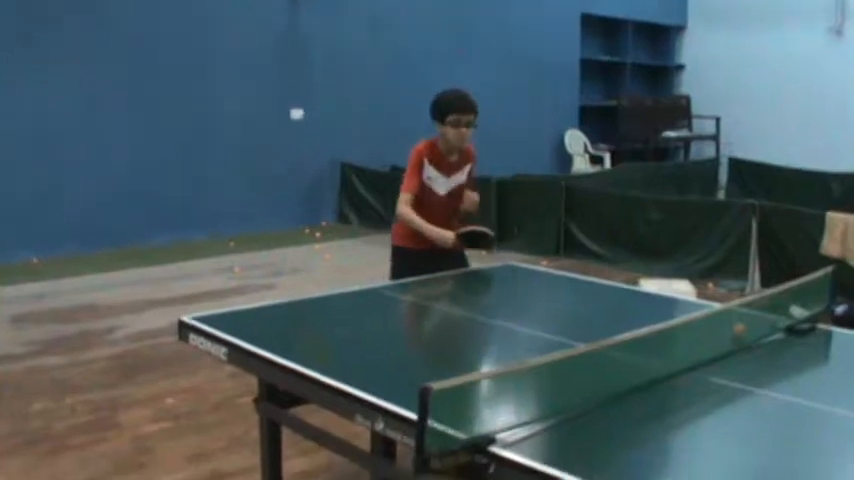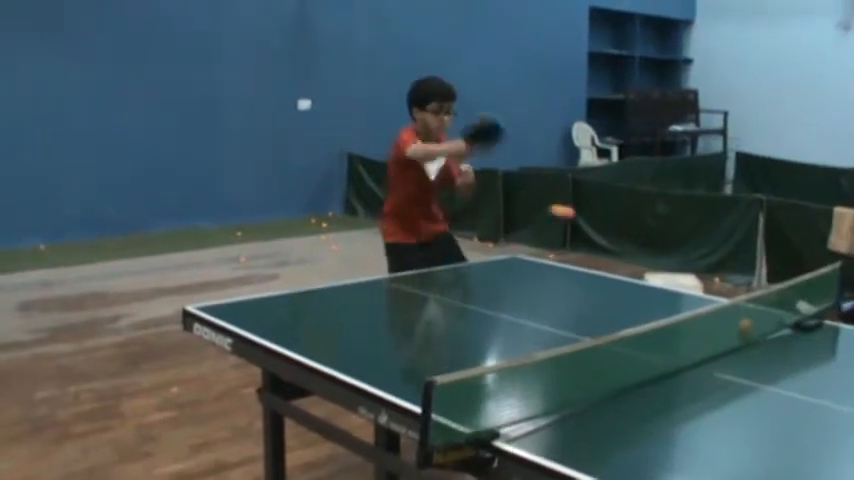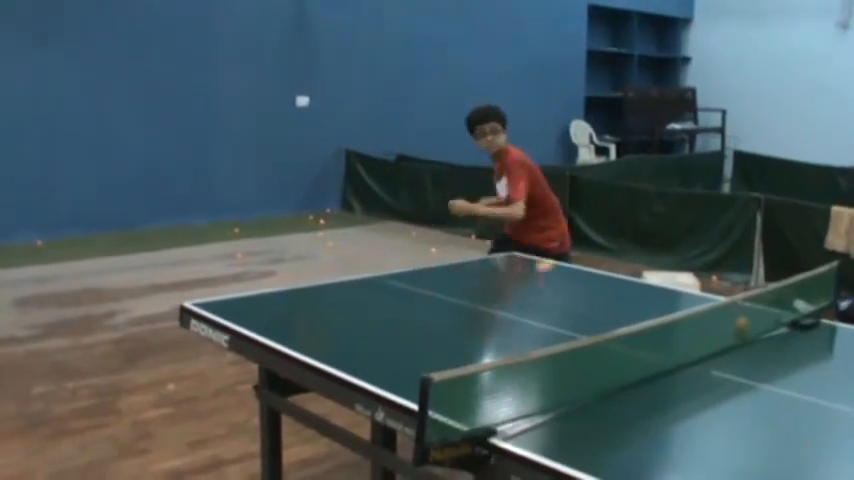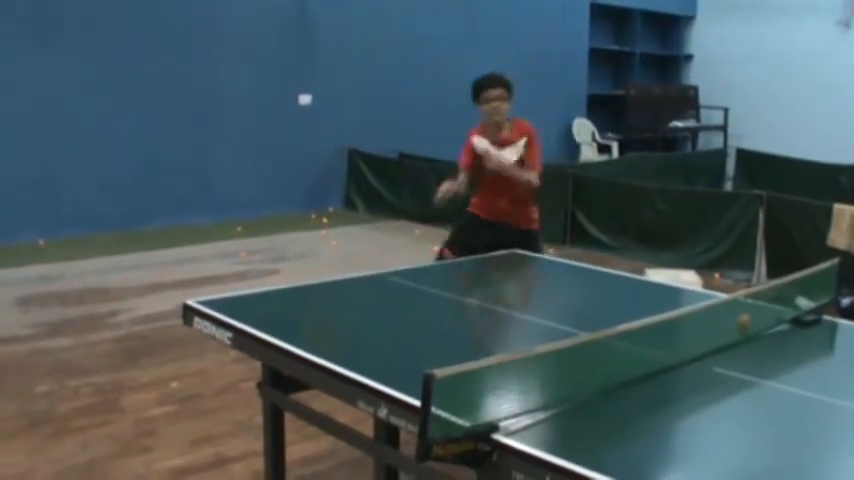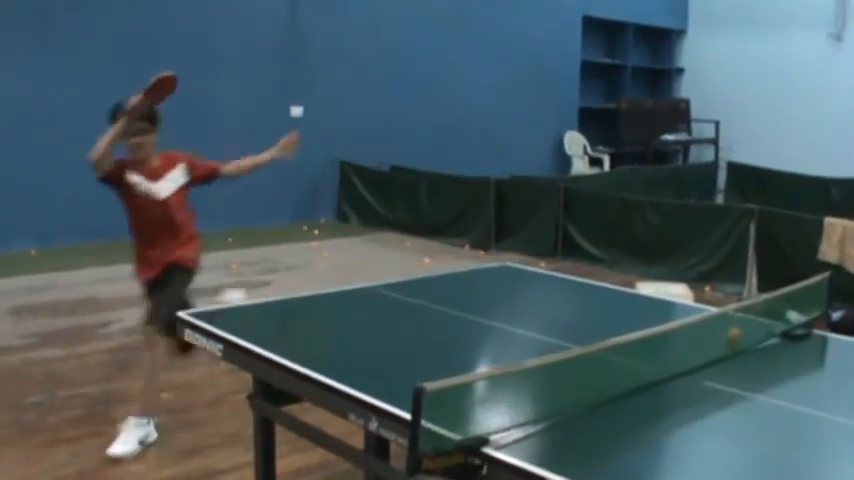
dt=0.7s
person 1, frame 1
left shoulder: (469, 156)
right shoulder: (422, 153)
left elbow: (459, 209)
right elbow: (402, 209)
left wrist: (469, 206)
right wrist: (435, 233)
left hip: (448, 244)
right hip: (410, 245)
person 1, frame 2
left shoulder: (441, 141)
right shoulder: (407, 137)
left elbow: (460, 185)
right elbow: (415, 152)
left wrist: (466, 178)
right wrist: (451, 147)
left hip: (434, 230)
right hip: (402, 236)
person 1, frame 3
left shoulder: (515, 161)
right shoulder: (500, 164)
left elbow: (517, 212)
left wrist: (471, 208)
right wrist: (491, 202)
left hip: (548, 242)
right hip: (517, 236)
person 1, frame 4
left shoulder: (526, 132)
right shoulder: (476, 138)
left elbow: (533, 182)
right elbow: (462, 184)
left wrist: (506, 167)
right wrist: (450, 187)
left hip: (521, 220)
right hip: (483, 215)
right knee: (445, 262)
person 1, frame 5
left shoulder: (180, 163)
right shoulder: (121, 172)
left elbow: (227, 170)
right elbow: (96, 161)
left wrist: (275, 152)
right wrist: (124, 119)
left hip: (179, 257)
right hip: (150, 264)
left knee: (155, 325)
right knee: (181, 339)
left ankle: (142, 423)
